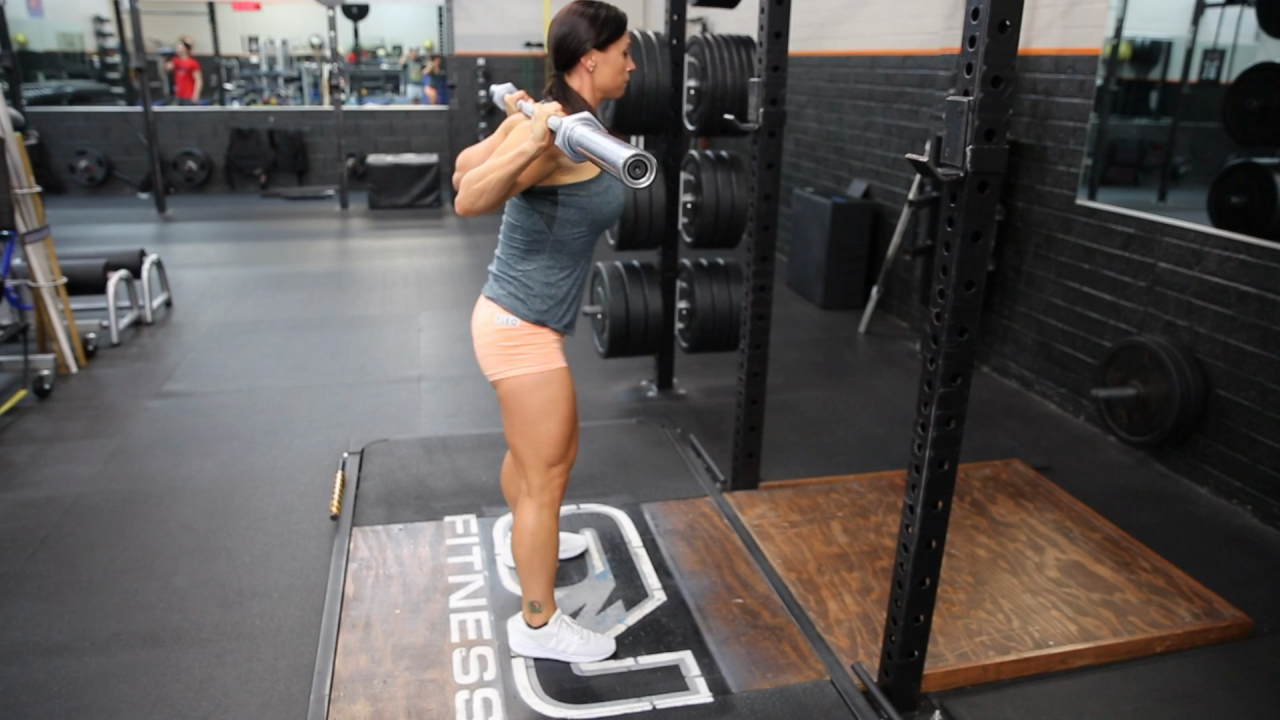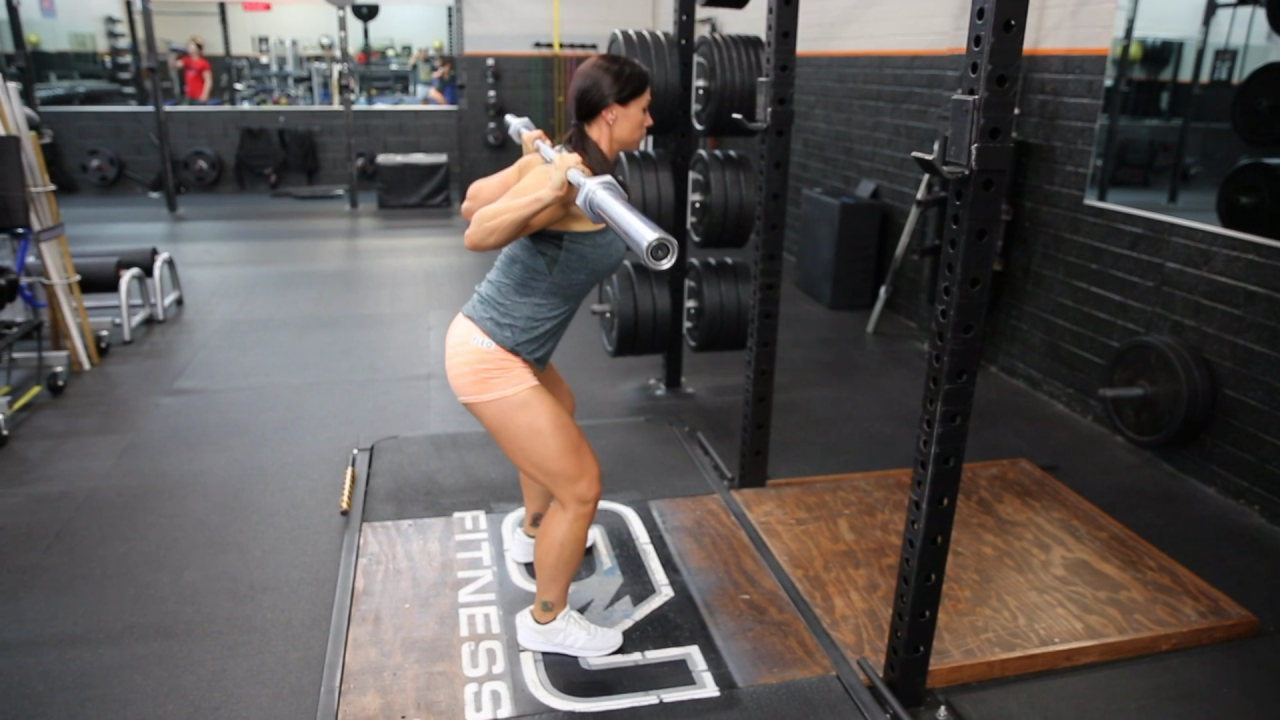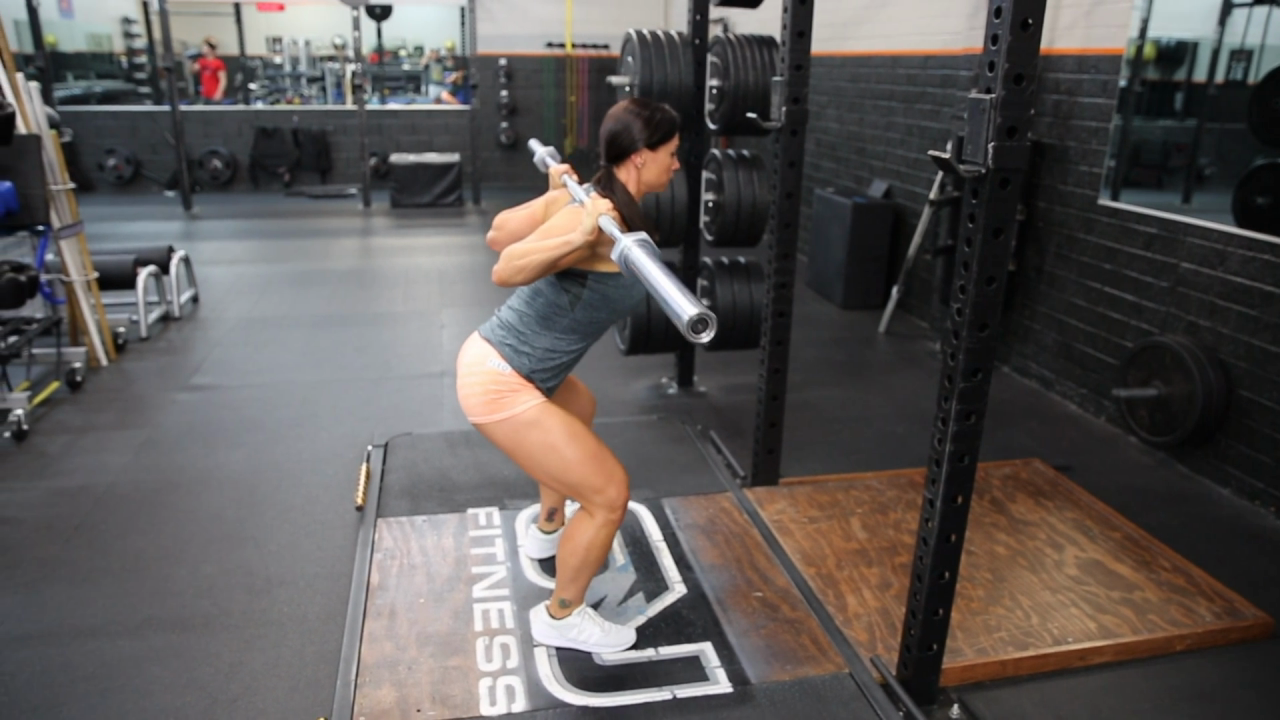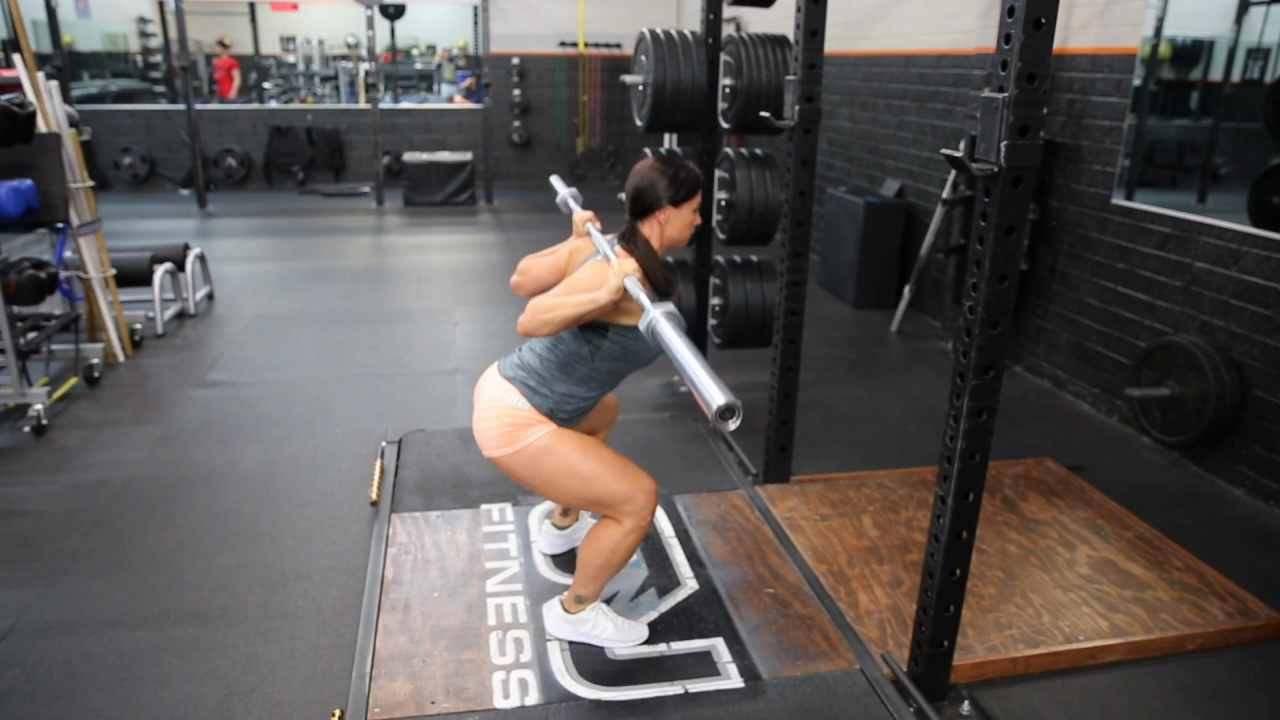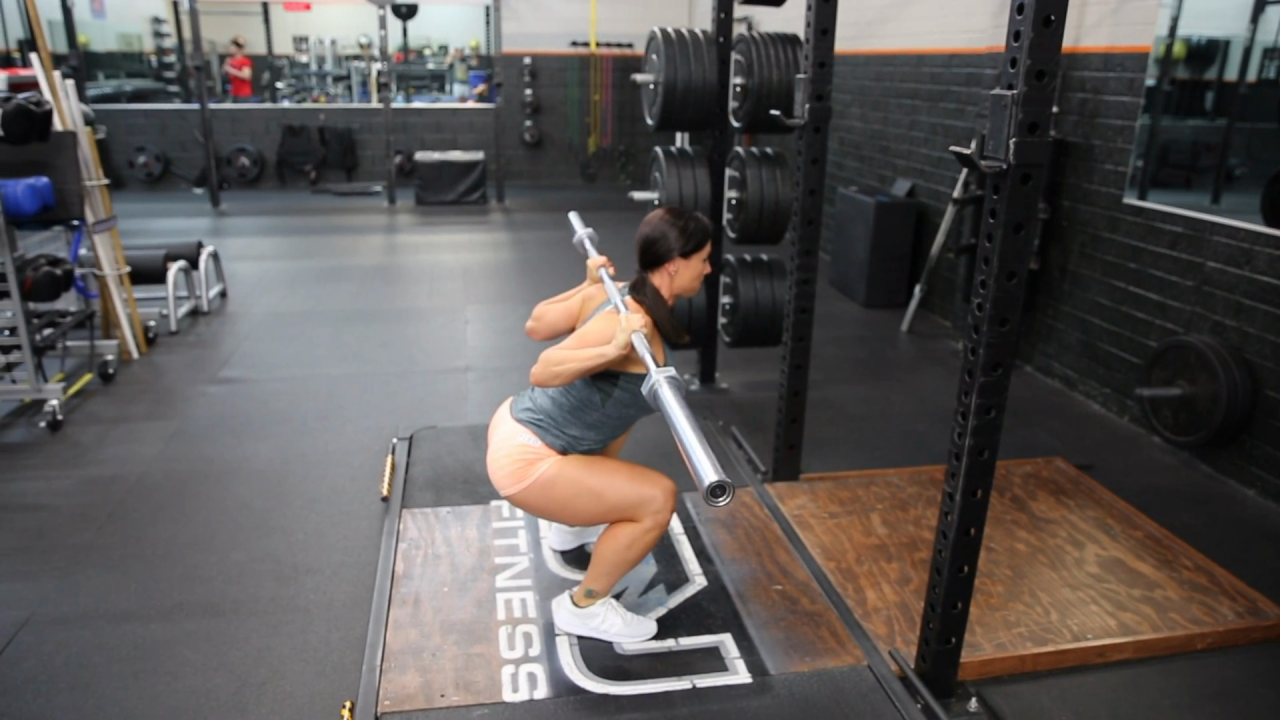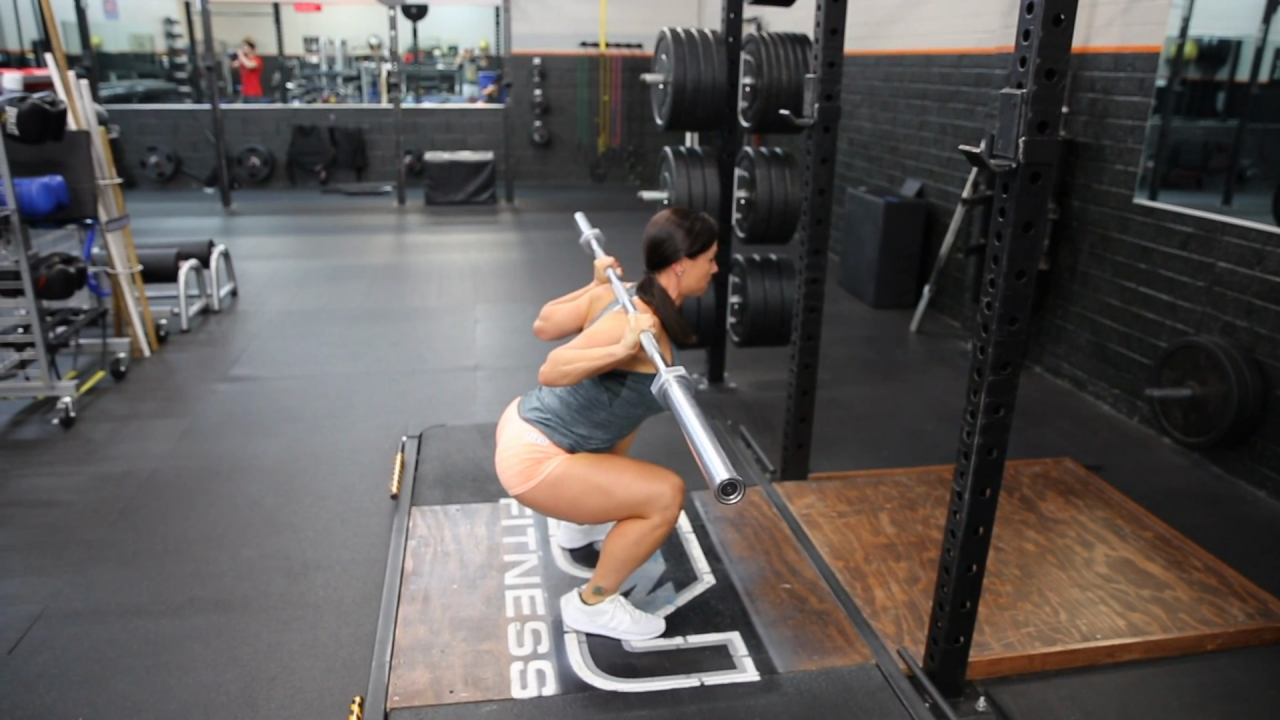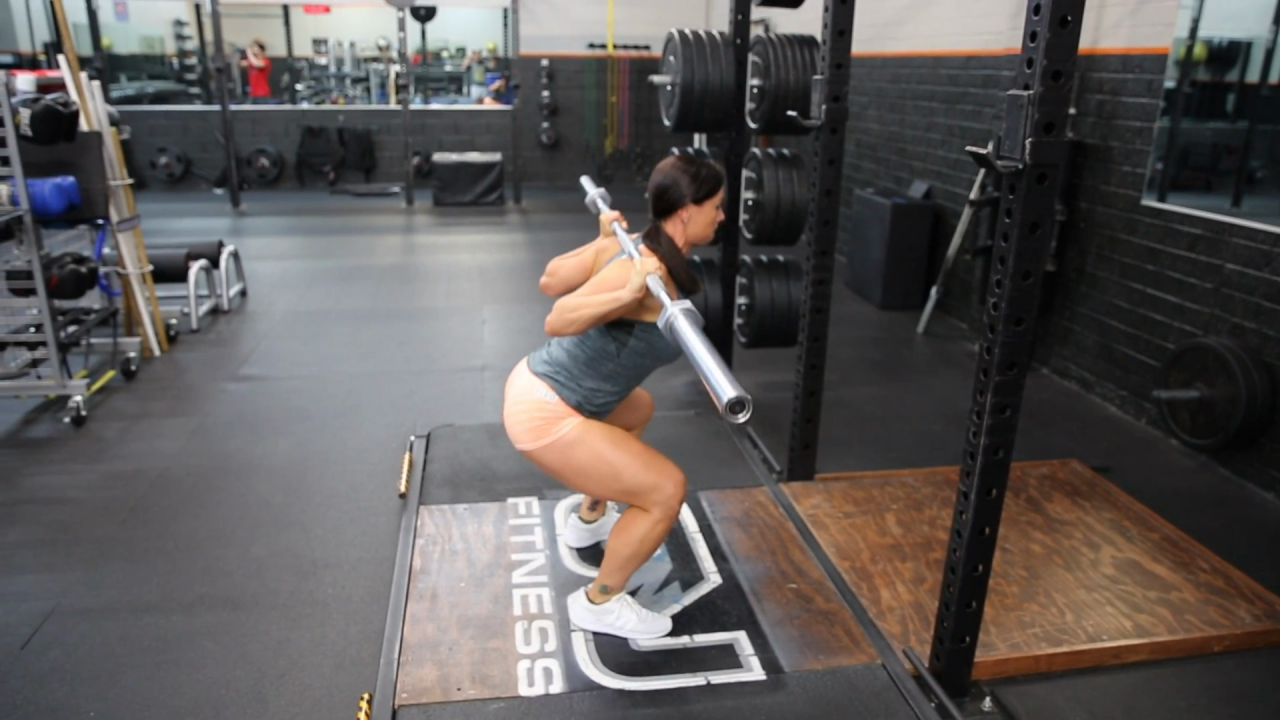
dt=0.7s
person 1, frame 1
left shoulder: (543, 118)
right shoulder: (561, 134)
left elbow: (462, 170)
right elbow: (469, 200)
left wrist: (515, 122)
right wrist: (530, 145)
left hip: (513, 316)
right hip: (524, 328)
left knee: (532, 447)
right knee: (547, 478)
left ankle: (523, 540)
right ankle: (538, 624)
person 1, frame 2
left shoulder: (558, 163)
right shoulder: (574, 183)
left elbow: (471, 205)
right elbow: (478, 235)
left wrist: (531, 161)
right wrist: (544, 194)
left hip: (496, 341)
right hip: (492, 358)
left knee: (560, 415)
right knee: (580, 488)
left ankle: (533, 533)
right ankle: (547, 620)
person 1, frame 3
left shoulder: (577, 198)
right shoulder: (598, 220)
left elbow: (498, 236)
right elbow: (505, 270)
left wrist: (555, 194)
right wrist: (578, 237)
left hip: (498, 359)
right hip: (500, 383)
left knee: (581, 410)
right knee: (608, 493)
left ankle: (549, 529)
right ankle: (561, 617)
person 1, frame 4
left shoulder: (600, 247)
right shoulder: (614, 272)
left elbow: (520, 279)
right elbow: (530, 321)
left wrist: (576, 237)
right wrist: (605, 297)
left hip: (508, 391)
right hip: (513, 420)
left knee: (604, 411)
right knee: (637, 499)
left ankle: (563, 525)
right ankle: (574, 612)
person 1, frame 5
left shoulder: (612, 294)
right shoulder: (629, 321)
left elbow: (536, 324)
right elbow: (542, 371)
left wrist: (588, 283)
right wrist: (614, 350)
left hip: (518, 426)
right hip: (525, 460)
left knee: (617, 414)
right knee: (657, 499)
left ankle: (572, 522)
right ankle: (583, 607)
person 1, frame 6
left shoulder: (618, 294)
right shoulder: (637, 322)
left elbow: (544, 324)
right elbow: (551, 371)
left wrist: (596, 284)
right wrist: (622, 350)
left hip: (527, 426)
right hip: (534, 459)
left knee: (625, 411)
right knee: (666, 496)
left ankle: (582, 520)
right ankle: (593, 603)
person 1, frame 7
left shoulder: (628, 247)
right shoulder: (646, 270)
left elbow: (550, 280)
right elbow: (557, 321)
left wrist: (603, 238)
right wrist: (628, 295)
left hip: (540, 387)
right hip: (544, 414)
left knee: (638, 409)
right knee: (666, 489)
left ankle: (590, 519)
right ankle: (599, 603)
